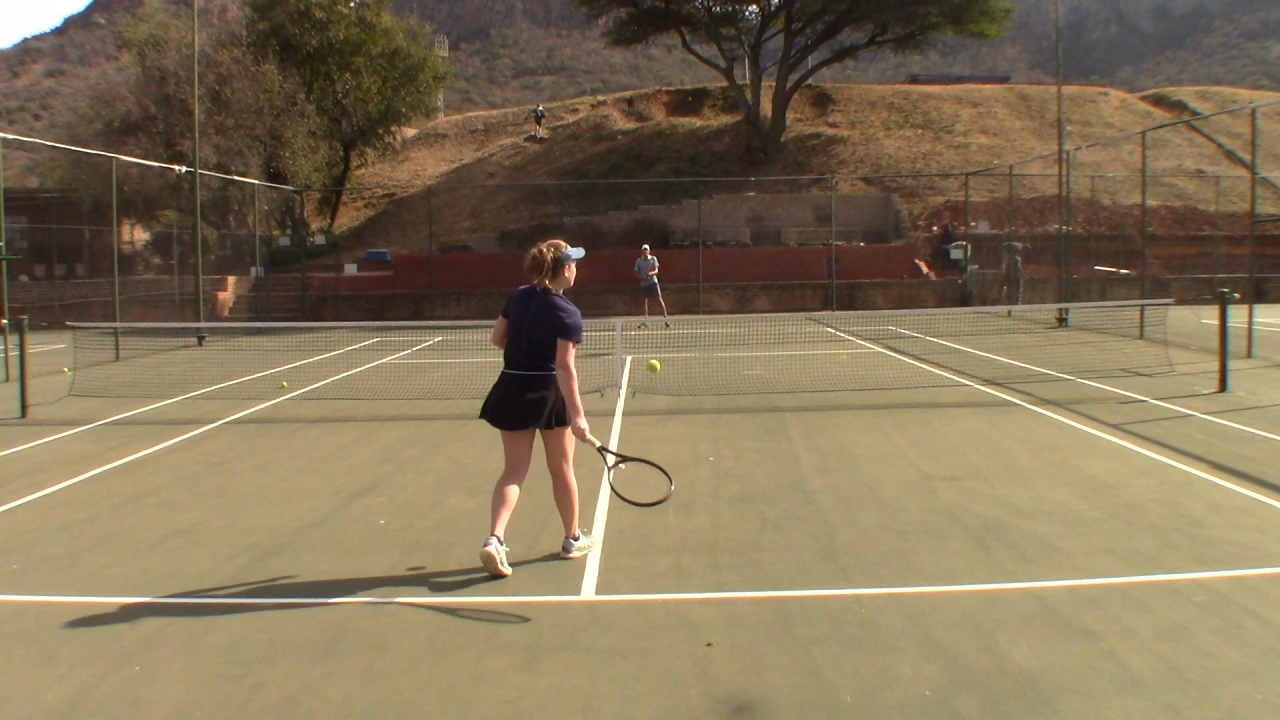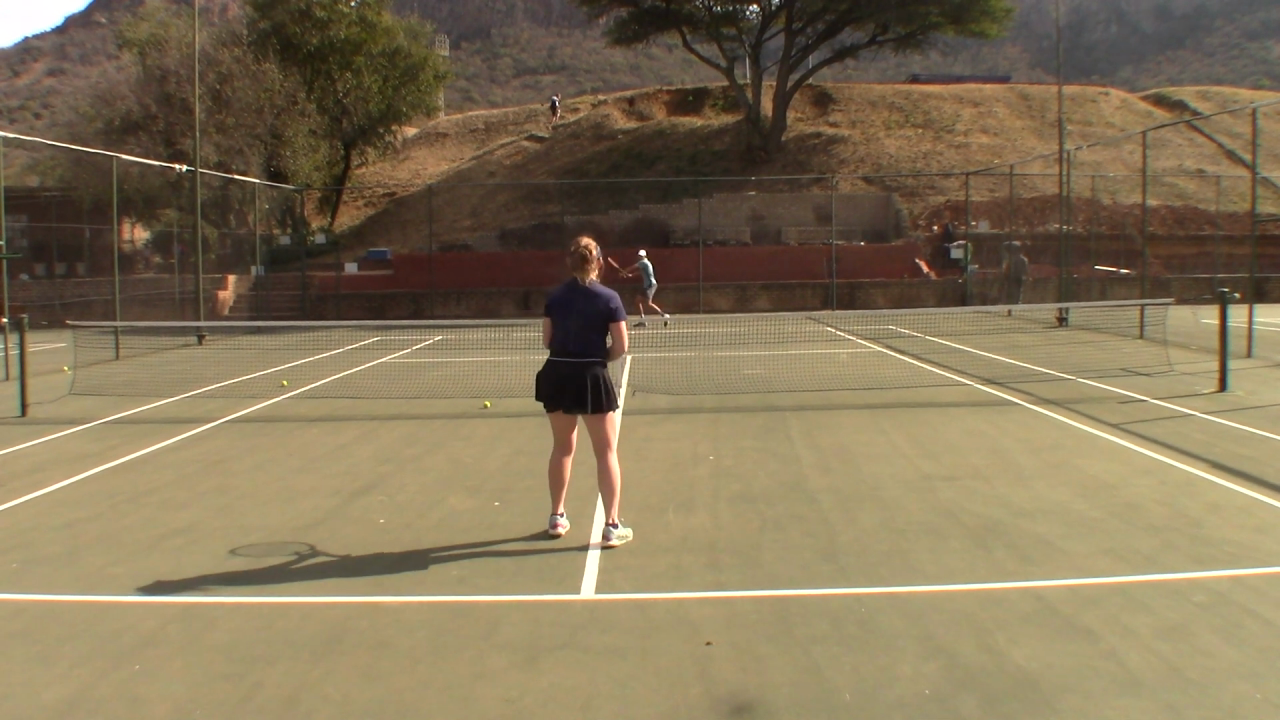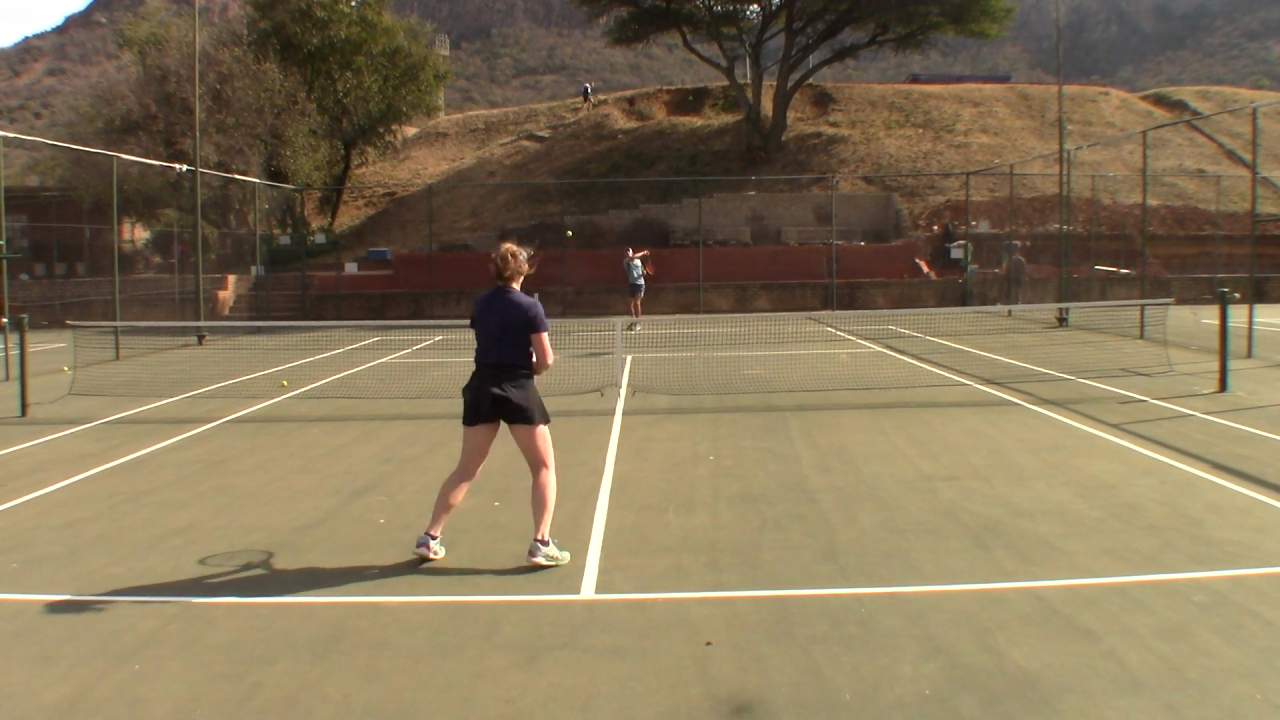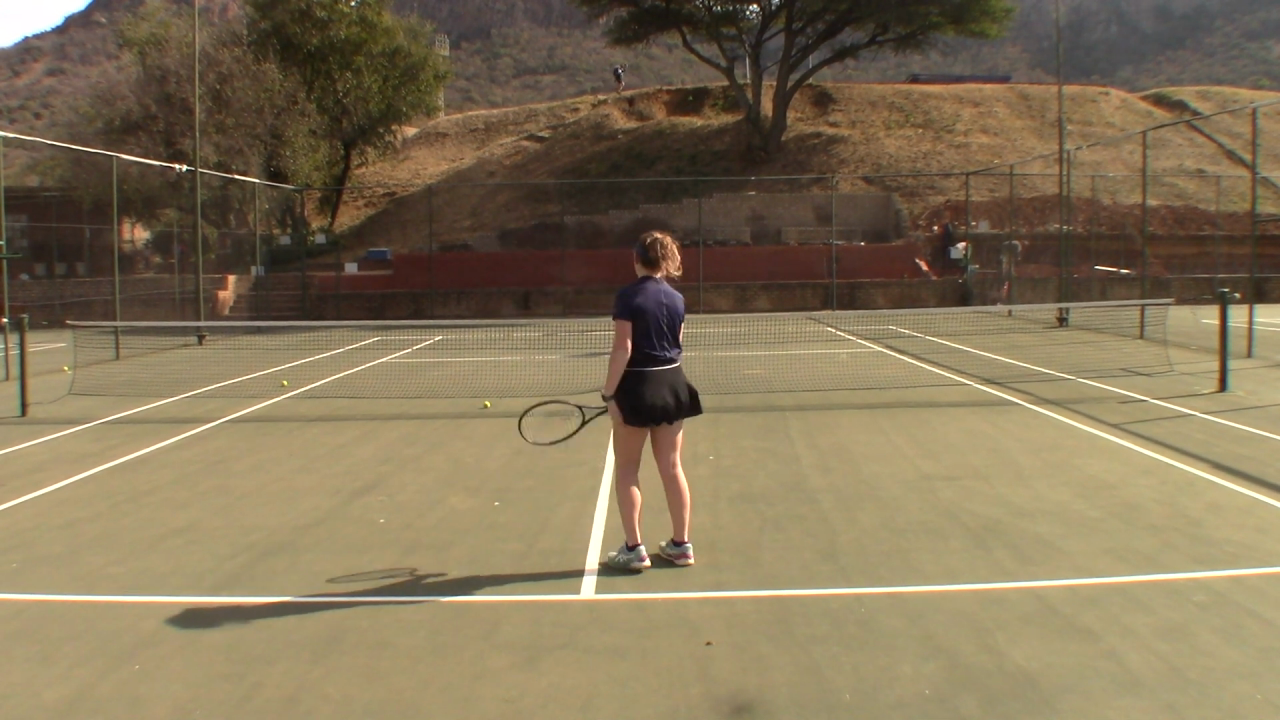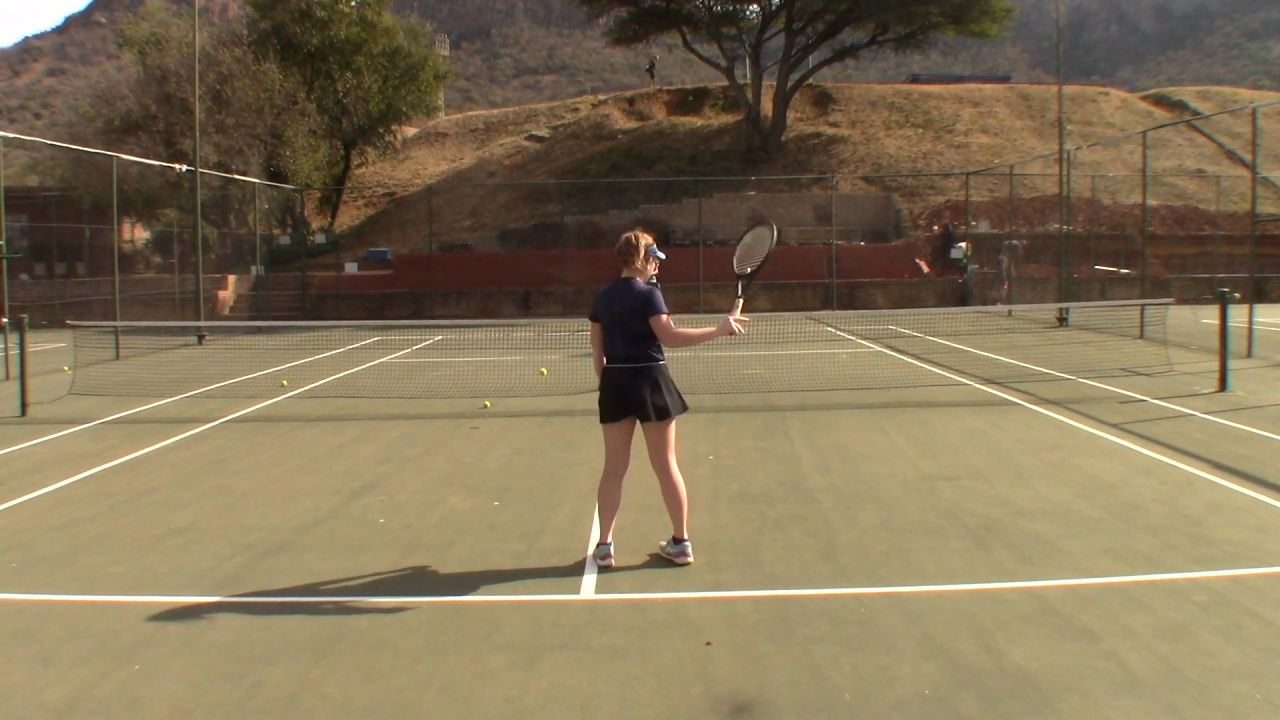
dt=1s
person 1, frame 1
left shoulder: (517, 297)
right shoulder: (567, 313)
left elbow: (499, 339)
right elbow: (566, 367)
right wrist: (578, 414)
left hip: (511, 389)
right hip: (547, 393)
left knee: (514, 475)
right knee: (562, 468)
left ankle: (495, 539)
right ankle: (573, 538)
person 1, frame 2
left shoulder: (556, 296)
right shoulder: (609, 298)
left elbow: (547, 340)
right elbow: (620, 347)
right wrist: (600, 358)
left hip: (556, 375)
right hip: (591, 378)
left knee: (562, 448)
right knee: (606, 453)
left ankle: (556, 516)
right ankle: (612, 527)
person 1, frame 3
left shoulder: (481, 304)
right shoulder: (530, 306)
right elbow: (546, 361)
left hip: (481, 389)
right hip: (518, 393)
left knee: (466, 470)
right knee: (544, 469)
left ankle: (430, 537)
right ankle: (541, 544)
person 1, frame 4
left shoulder: (628, 296)
right shoulder: (676, 298)
left elbow: (622, 350)
left wrist: (609, 394)
left hip: (638, 387)
right hip: (672, 385)
left knee: (627, 471)
right knee: (671, 467)
left ankle: (634, 549)
right ankle: (681, 544)
person 1, frame 5
left shoulder: (603, 297)
right shoulder: (648, 293)
left elbow: (597, 348)
right elbow: (669, 336)
right wrist: (719, 329)
left hip: (614, 383)
right hip: (650, 381)
left knee: (614, 468)
right knee: (666, 466)
left ankle: (605, 545)
right ankle: (680, 543)
